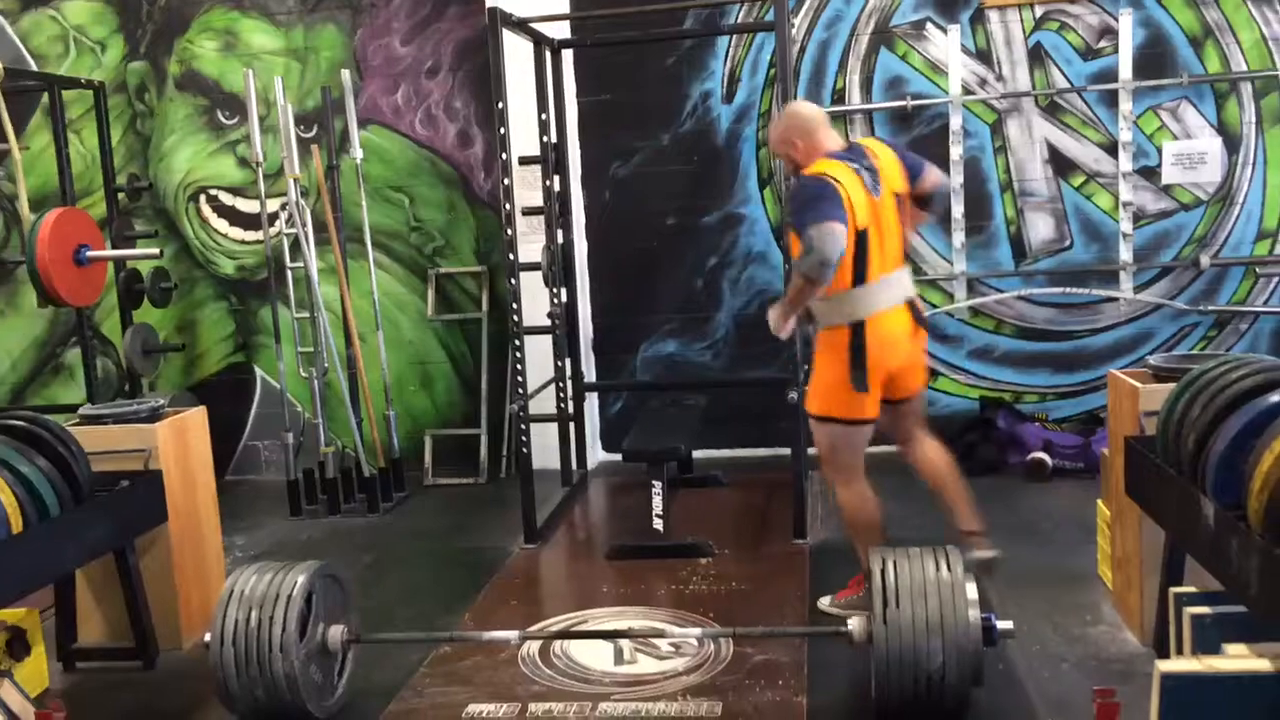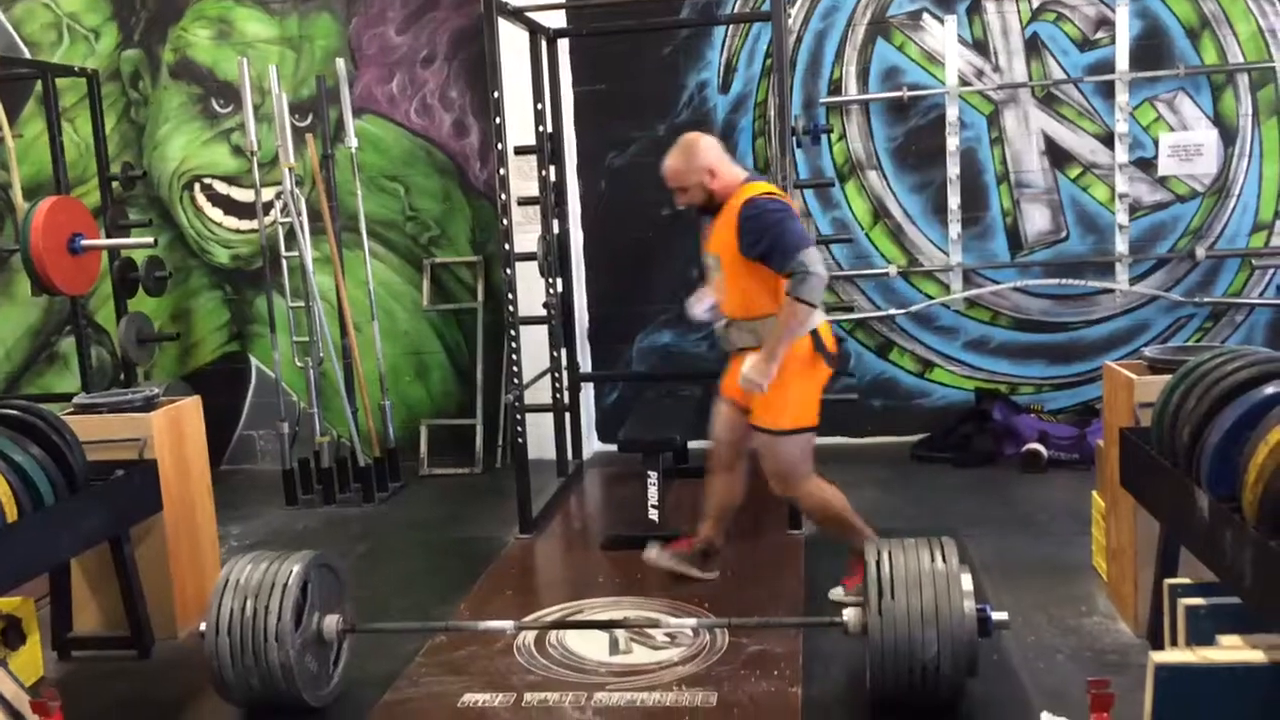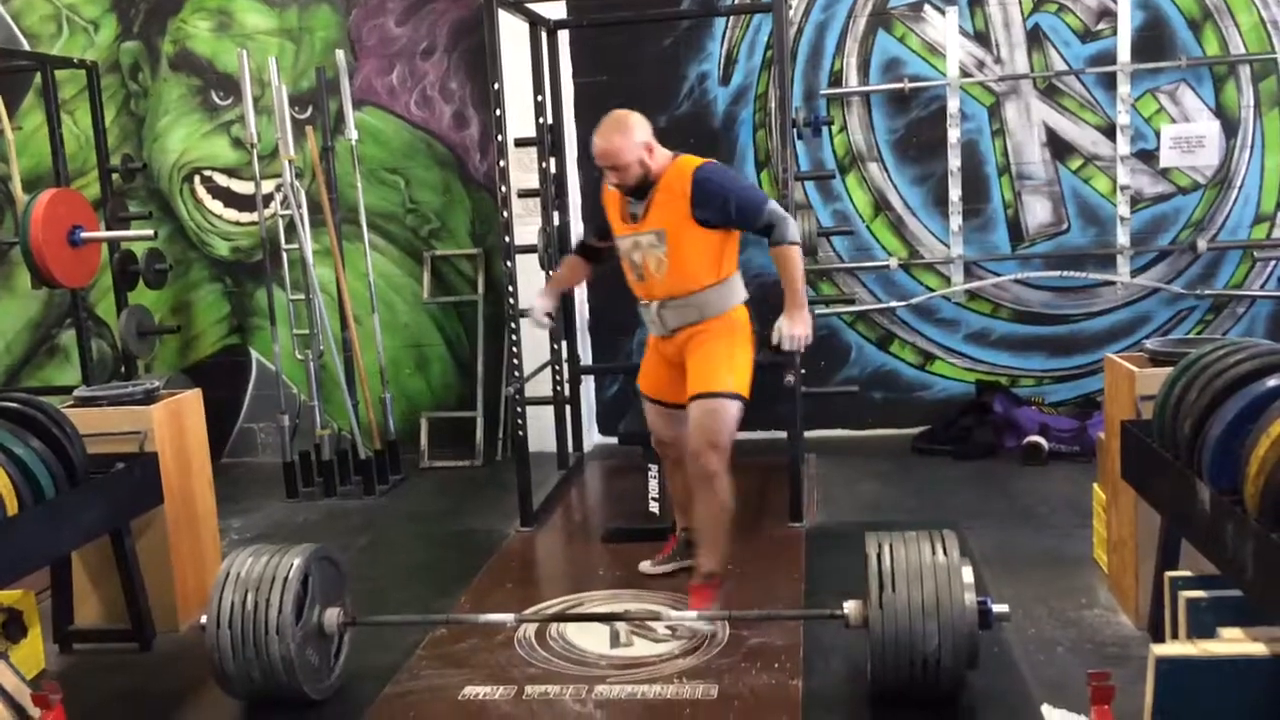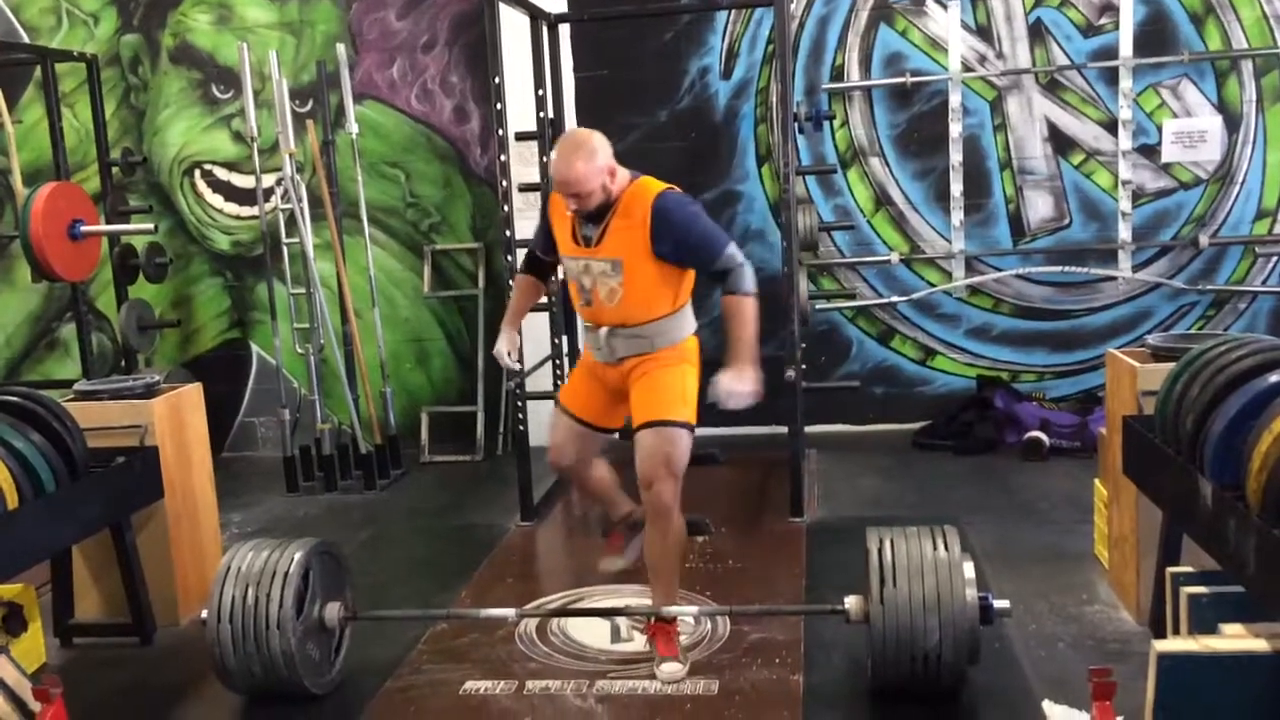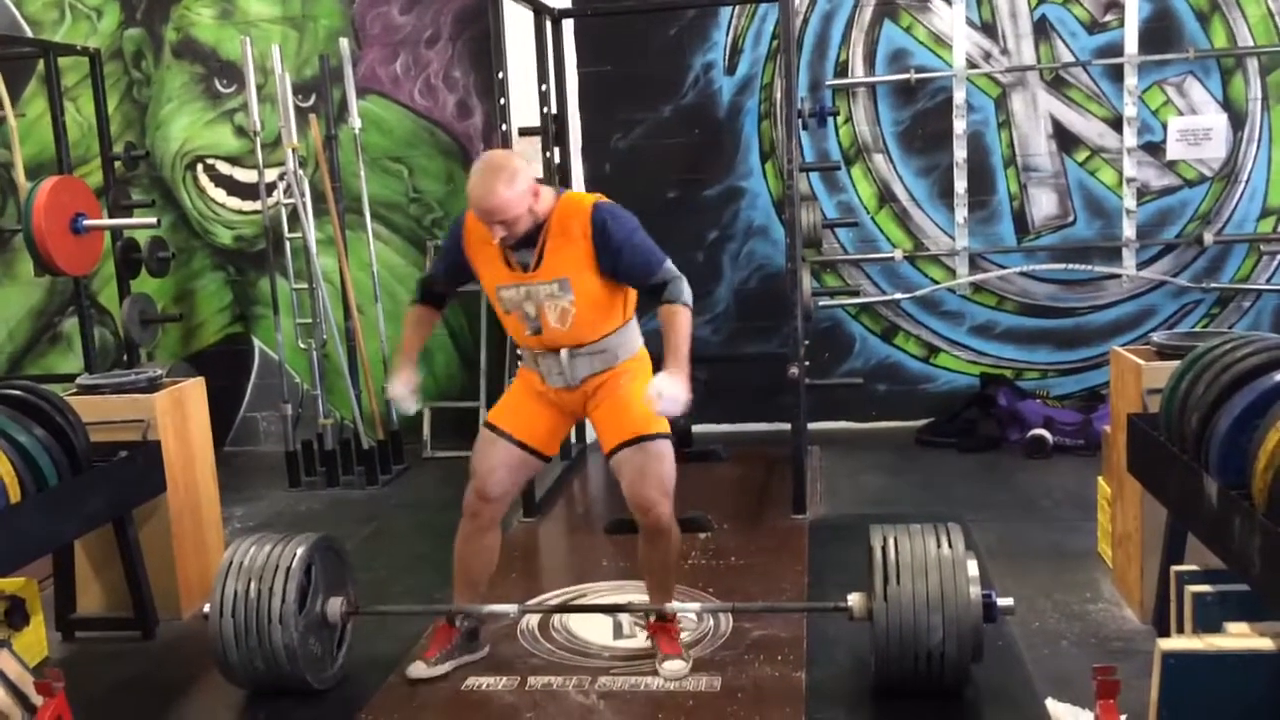
dt=0.3s
person 1, frame 1
left shoulder: (814, 186)
right shoulder: (886, 155)
left elbow: (824, 255)
right elbow: (938, 187)
left wrist: (786, 309)
left hip: (852, 337)
right hip: (901, 319)
left knee: (841, 470)
right knee: (914, 437)
right ankle: (974, 540)
person 1, frame 2
left shoulder: (759, 210)
right shoulder: (733, 201)
left elbow: (809, 277)
left wrist: (769, 357)
right wrist: (713, 288)
left hip: (789, 352)
right hip: (755, 351)
left knee: (790, 479)
right knee: (722, 452)
right ankle: (703, 549)
person 1, frame 3
left shoulder: (701, 181)
right shoulder: (612, 190)
left elbow: (779, 226)
right elbow: (589, 250)
left wrist: (796, 308)
right wrist: (550, 292)
left hip: (716, 328)
right hip: (662, 334)
left knee: (706, 454)
right knee: (670, 450)
left ankle: (709, 579)
right ankle: (690, 536)
person 1, frame 4
left shoulder: (663, 209)
right shoulder: (560, 206)
left elbow: (735, 272)
right elbow: (538, 262)
left wrist: (742, 364)
right wrist: (510, 325)
left hip: (662, 356)
right hip: (599, 356)
left knee: (658, 489)
right knee: (566, 459)
left ankle: (663, 623)
right ankle: (629, 521)
person 1, frame 5
left shoulder: (595, 221)
right shoulder: (469, 233)
left elbow: (671, 288)
right elbow: (433, 292)
left wrist: (675, 371)
right wrist: (406, 364)
left hip: (614, 371)
right hip: (540, 378)
left knee: (653, 509)
right knee: (482, 500)
left ankle: (663, 621)
right ankle: (462, 629)
